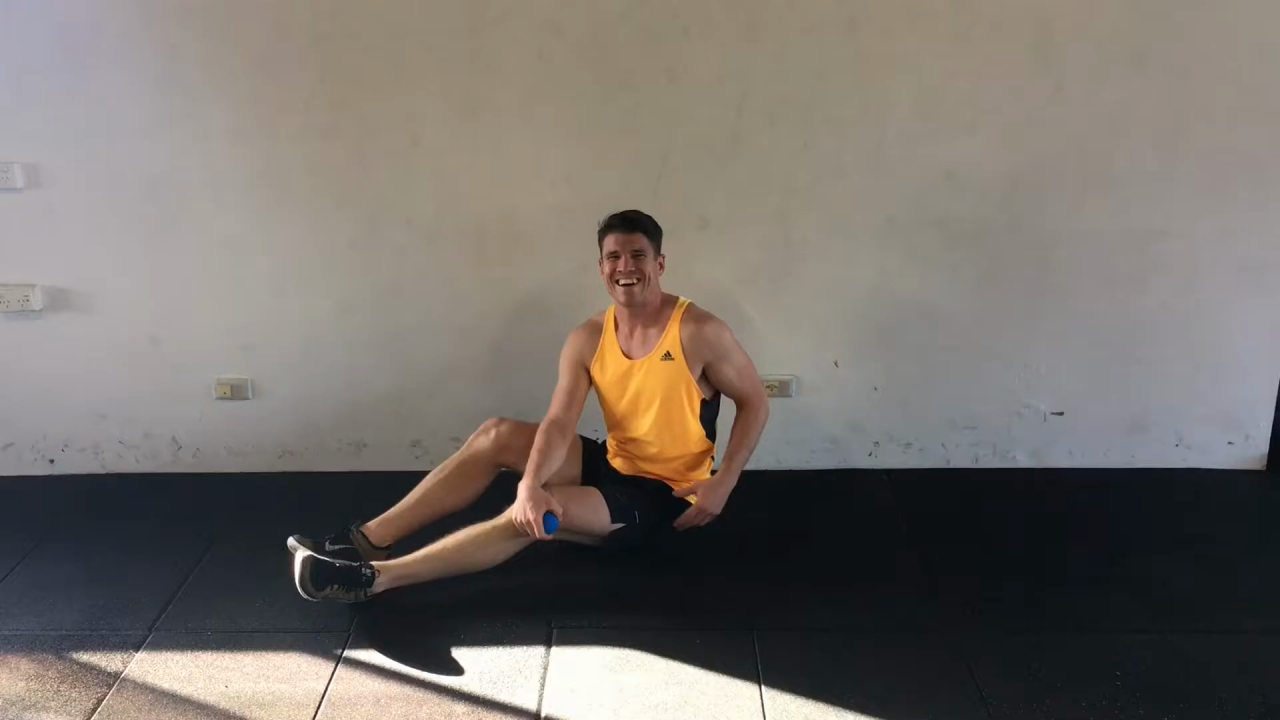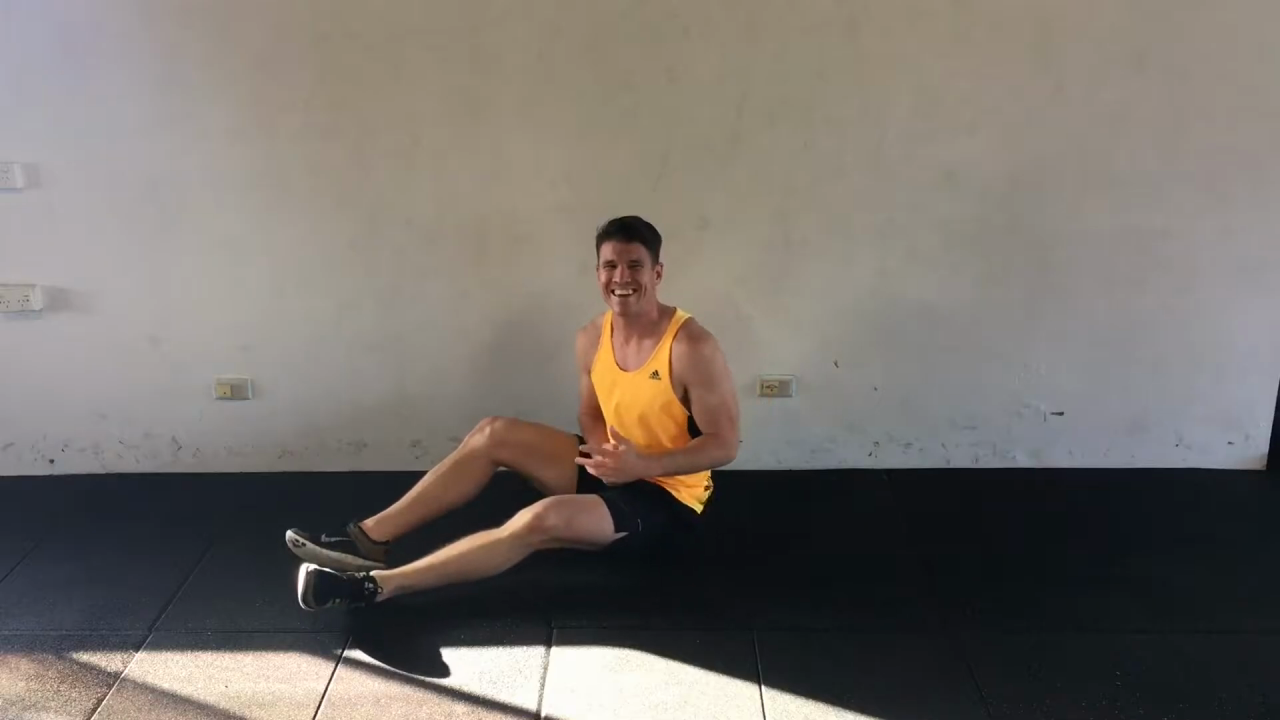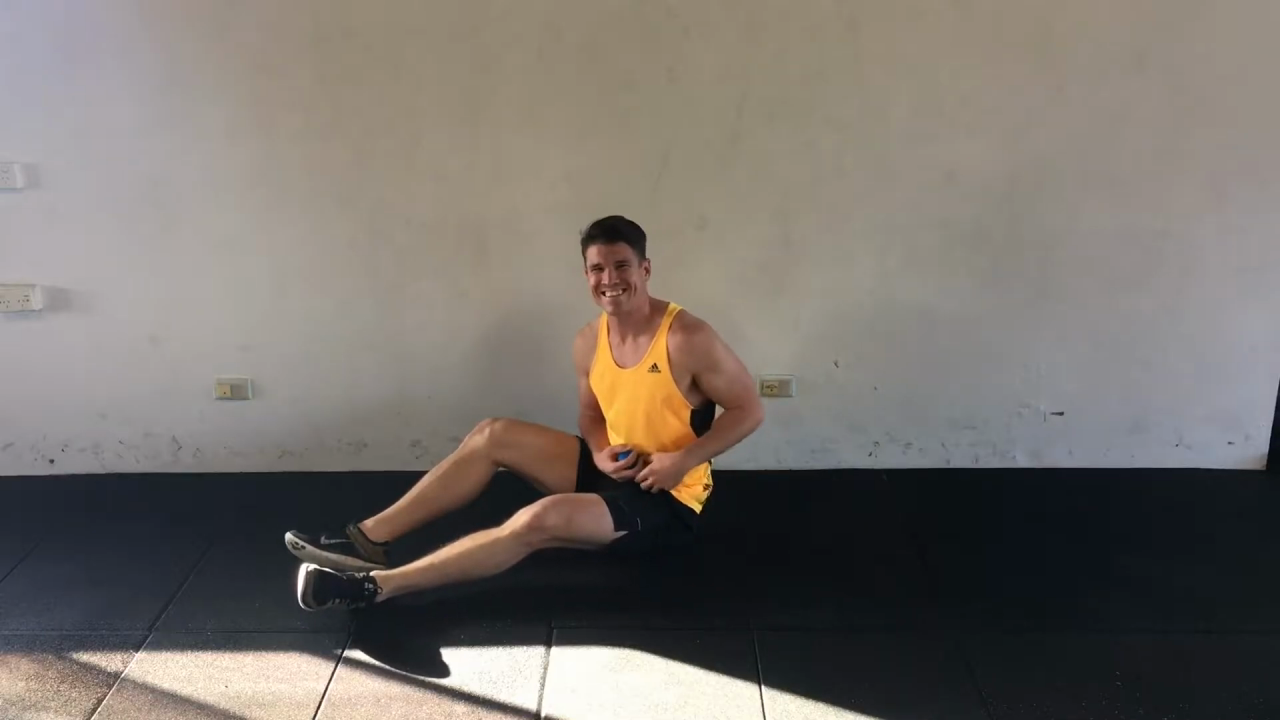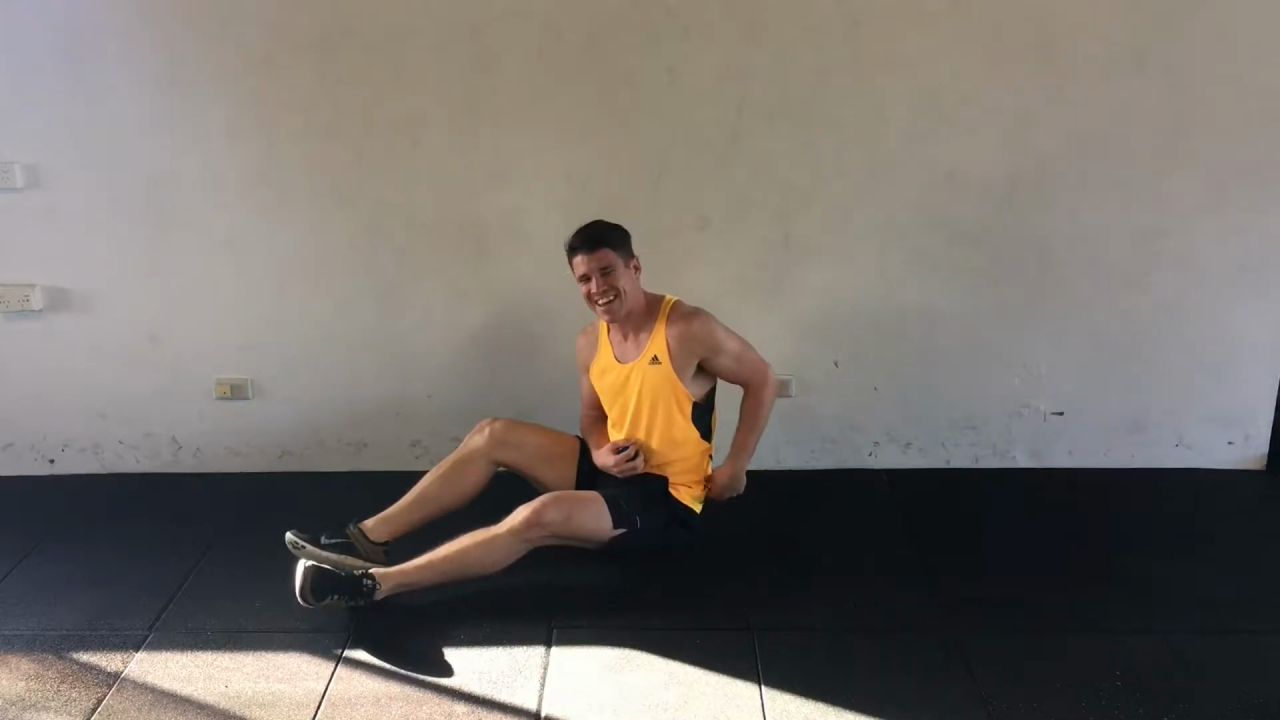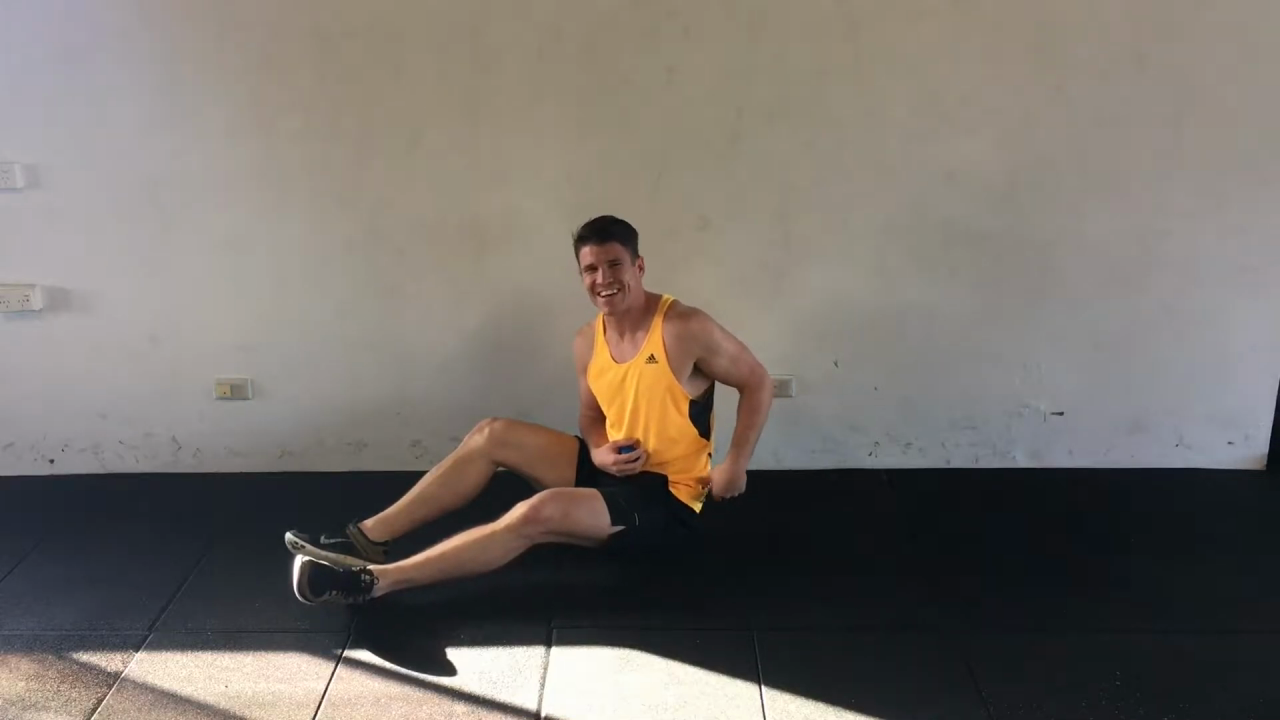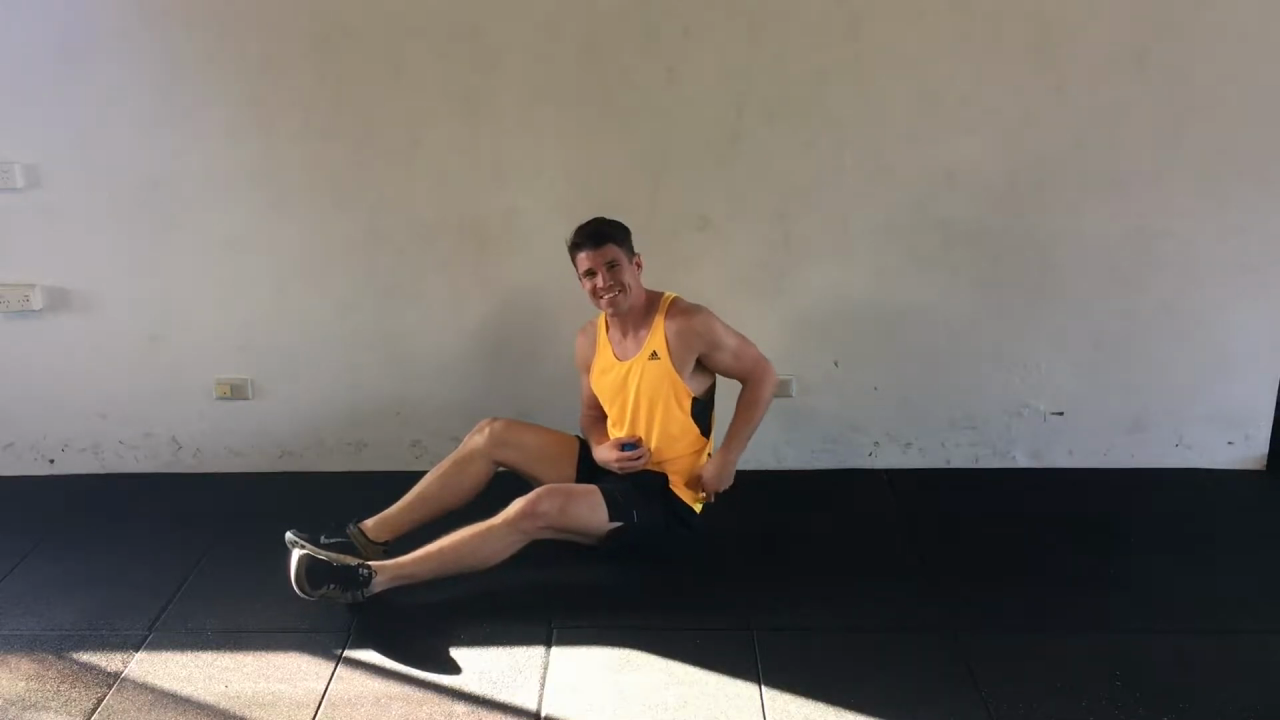
dt=0.5s
person 1, frame 1
left shoulder: (700, 331)
right shoulder: (588, 338)
left elbow: (755, 403)
right elbow: (559, 423)
left wrist: (723, 483)
right wrist: (530, 483)
left hip: (664, 496)
right hip: (613, 466)
left knee: (522, 522)
right knee: (496, 435)
left ankle: (373, 577)
right ankle: (369, 540)
person 1, frame 2
left shoulder: (693, 347)
right shoulder: (591, 337)
left elbow: (725, 444)
left wrist: (643, 465)
right wrist: (605, 450)
left hip: (666, 498)
right hip: (617, 470)
left knee: (541, 521)
right knee: (493, 434)
left ankle: (376, 585)
right ankle: (370, 538)
person 1, frame 3
left shoulder: (689, 339)
right shoulder: (589, 342)
left elbow: (749, 410)
left wrist: (683, 462)
right wrist: (601, 454)
left hip: (664, 501)
right hip: (618, 470)
left knee: (540, 520)
right knee: (493, 435)
left ankle: (376, 585)
right ankle: (368, 538)
person 1, frame 4
left shoulder: (689, 329)
right shoulder: (590, 342)
left elbow: (762, 382)
left wrist: (734, 467)
right wrist: (599, 452)
left hip: (666, 500)
right hip: (617, 469)
left knee: (542, 516)
right knee: (493, 435)
left ankle: (376, 582)
right ankle: (370, 536)
person 1, frame 5
left shoulder: (686, 329)
right shoulder: (587, 341)
left elbow: (757, 383)
left wrist: (735, 464)
right wrist: (598, 452)
left hip: (666, 498)
right hip: (615, 470)
left knee: (540, 513)
right knee: (493, 435)
left ankle: (373, 580)
right ankle: (368, 537)
person 1, frame 6
left shoulder: (687, 325)
right shoulder: (589, 340)
left elbow: (761, 376)
left wrist: (726, 459)
right wrist: (600, 450)
left hip: (666, 498)
right hip: (615, 469)
left knee: (538, 508)
right knee: (493, 435)
left ankle: (373, 576)
right ankle: (369, 536)
